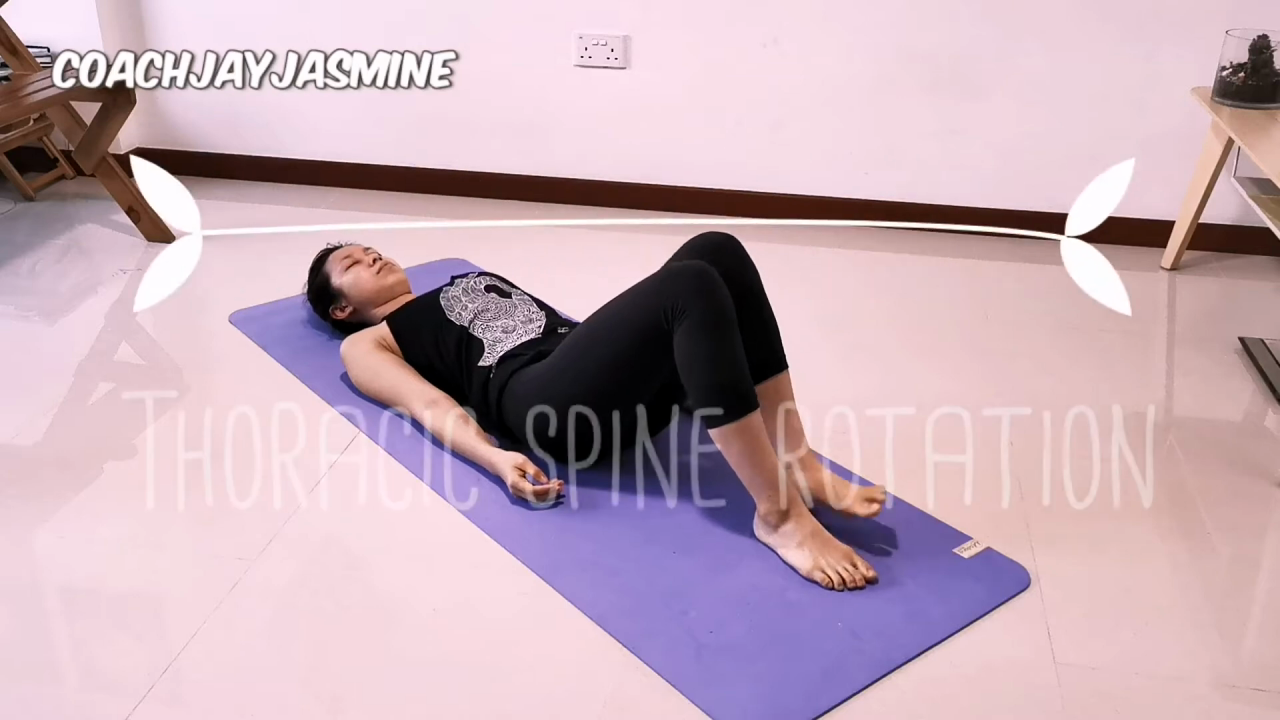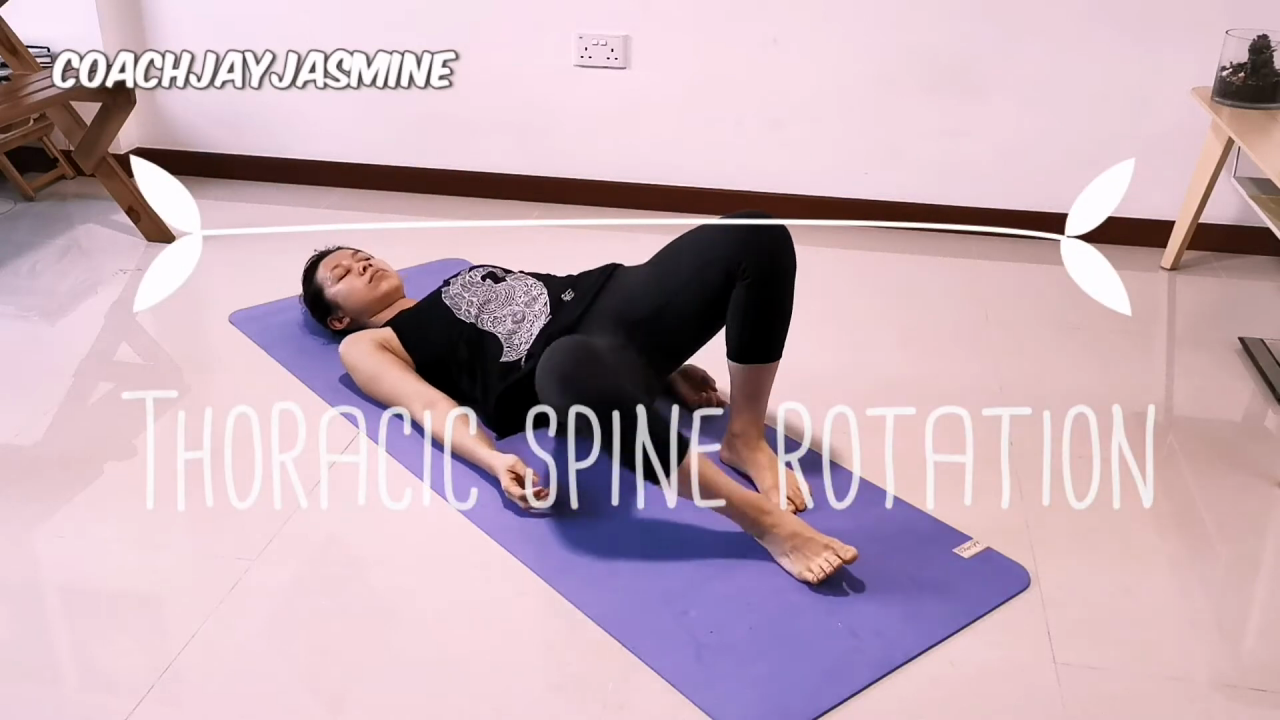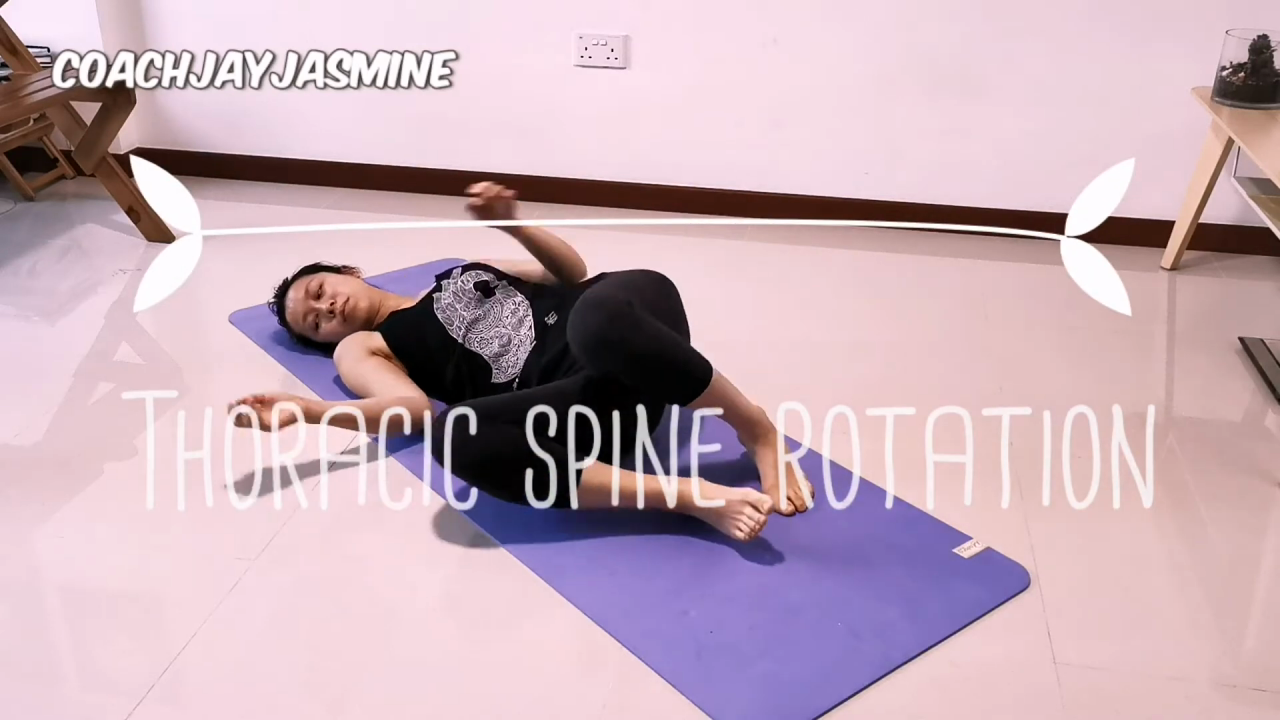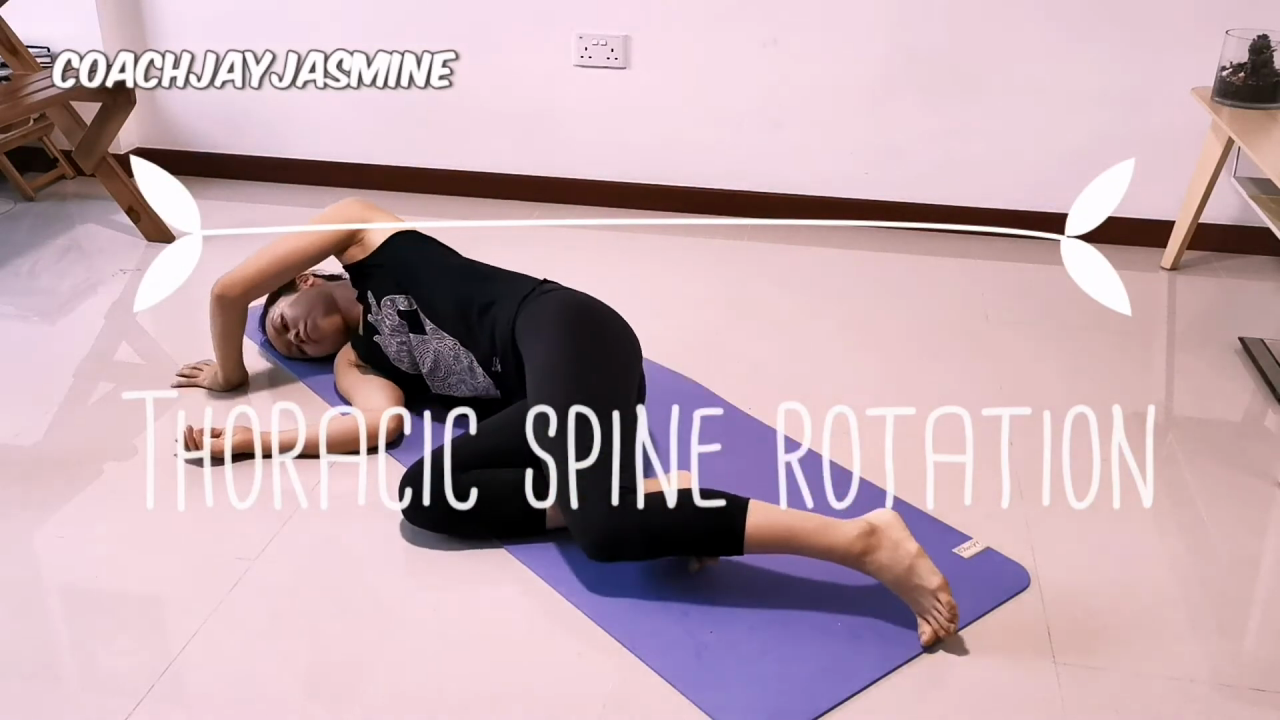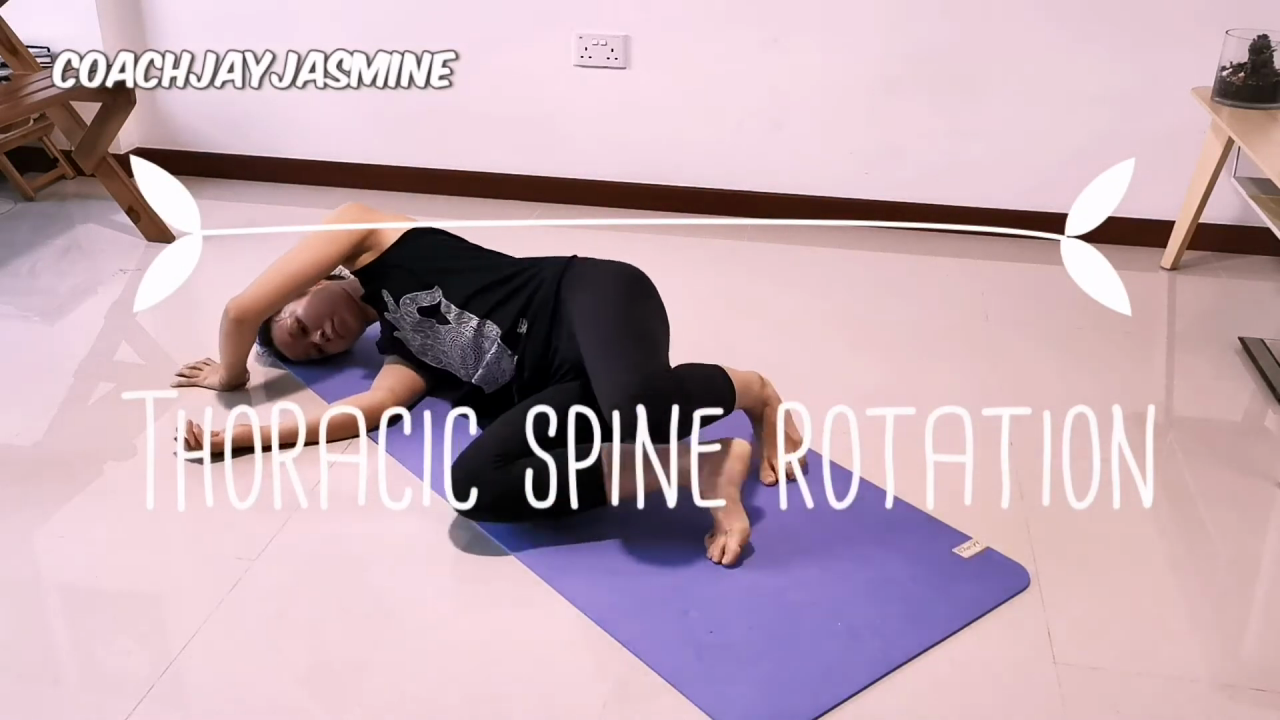
dt=1s
person 1, frame 1
left shoulder: (471, 280)
right shoulder: (367, 346)
right elbow: (427, 403)
right wrist: (495, 459)
left hip: (615, 379)
right hip: (545, 399)
left knee: (716, 251)
right knee: (689, 286)
left ankle: (800, 464)
right ankle: (780, 515)
person 1, frame 2
left shoulder: (465, 282)
right shoulder: (365, 346)
right elbow: (430, 407)
left wrist: (666, 363)
right wrist: (494, 460)
right hip: (572, 365)
left knee: (757, 236)
right knee: (574, 365)
left ankle: (745, 439)
right ankle: (765, 519)
person 1, frame 3
left shoulder: (461, 275)
right shoulder: (359, 351)
left elbow: (570, 270)
right elbow: (409, 409)
left wrist: (511, 221)
right wrist: (308, 412)
right hip: (586, 401)
left knee: (597, 318)
right knee: (453, 437)
left ankle: (754, 429)
right ankle: (687, 497)
person 1, frame 4
left shoulder: (356, 226)
right shoulder: (355, 362)
left elbow: (228, 290)
right elbow: (384, 423)
left wrist: (230, 374)
right wrist: (254, 440)
left hip: (558, 331)
right hip: (538, 398)
left knee: (605, 527)
right knee: (424, 494)
left ankle: (862, 541)
right ankle: (633, 491)
person 1, frame 5
left shoulder: (355, 231)
right shoulder: (402, 352)
left elbow: (241, 310)
right elbow: (373, 406)
left wrist: (232, 375)
right wrist: (242, 431)
left hip: (593, 296)
right hip: (552, 379)
left knee: (636, 406)
right knee: (478, 476)
left ankle: (749, 391)
right ankle: (705, 465)
